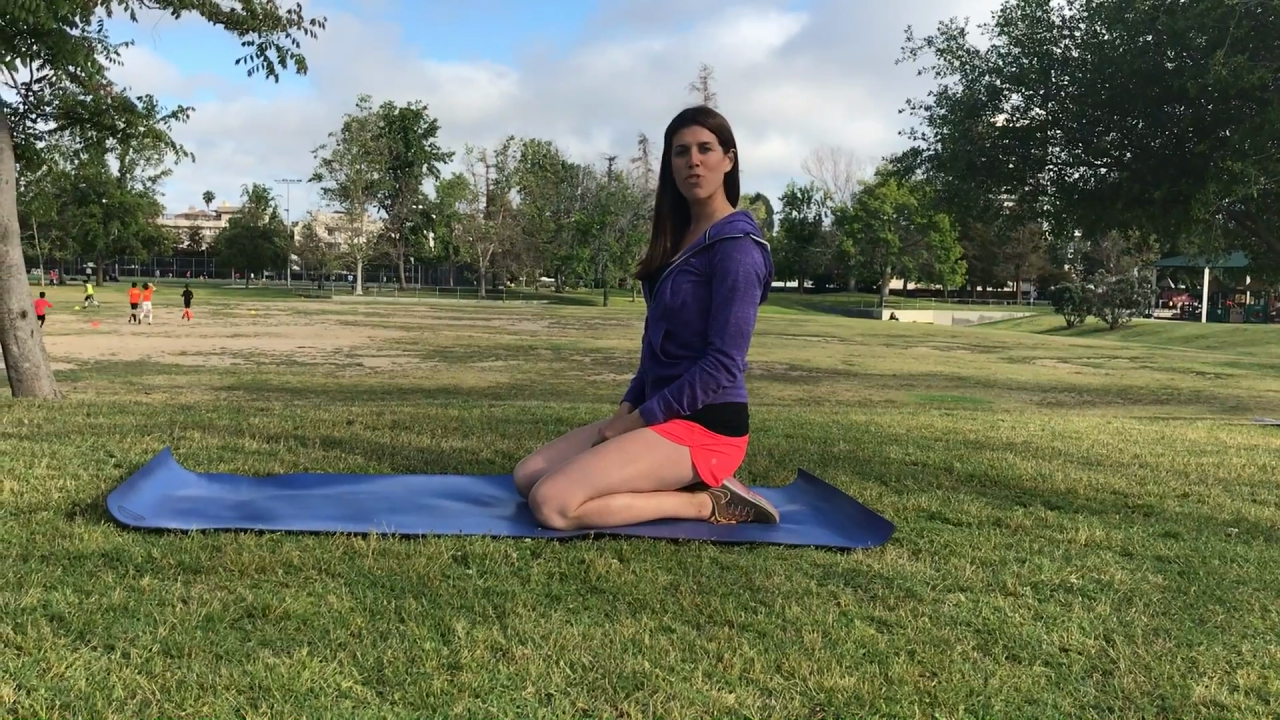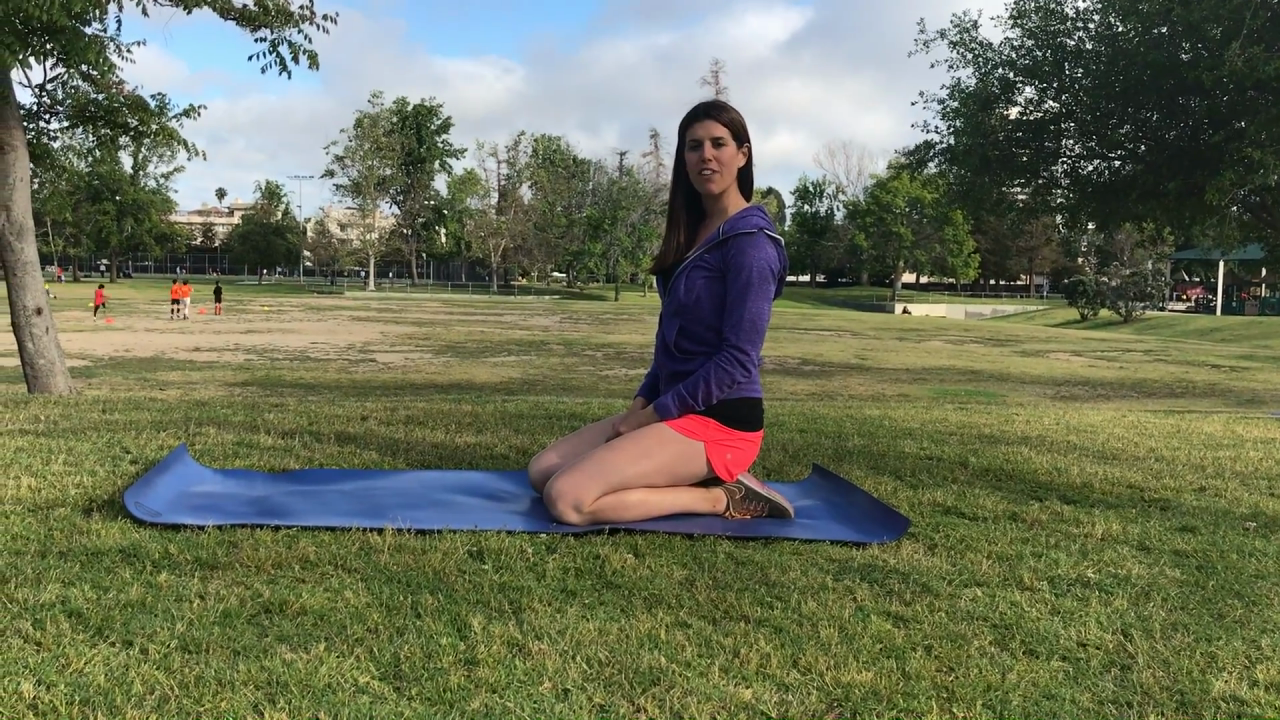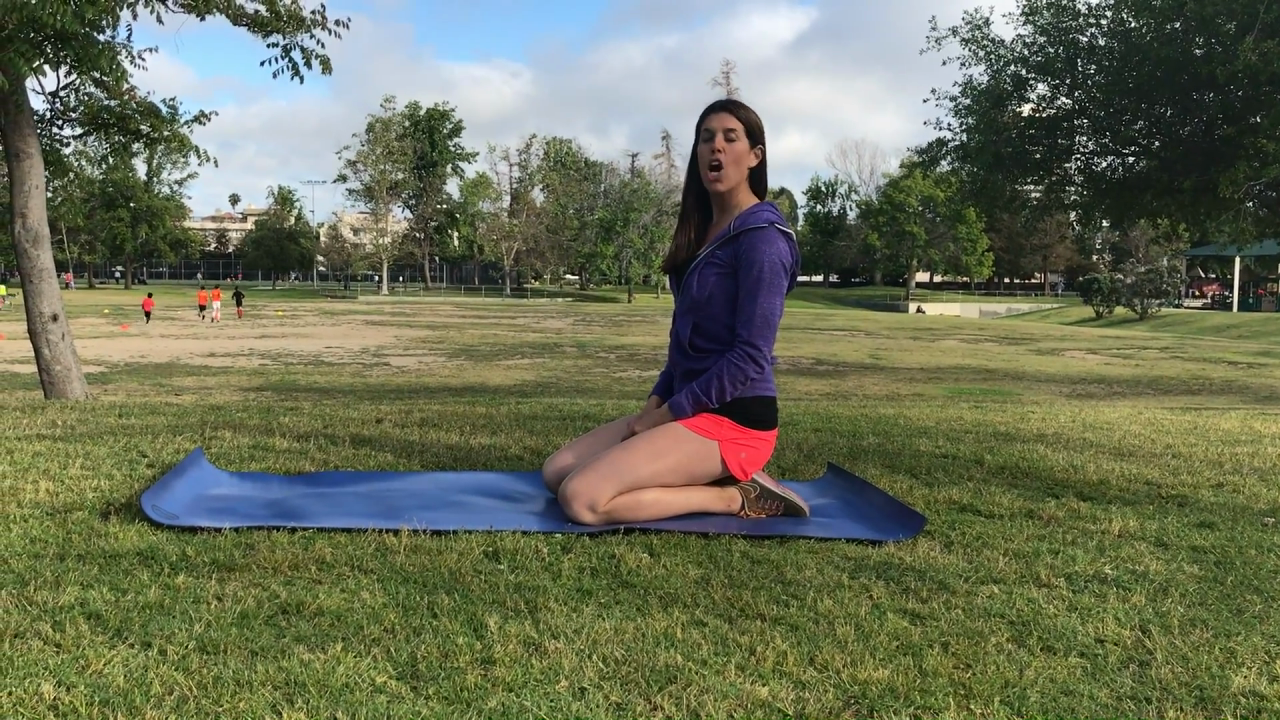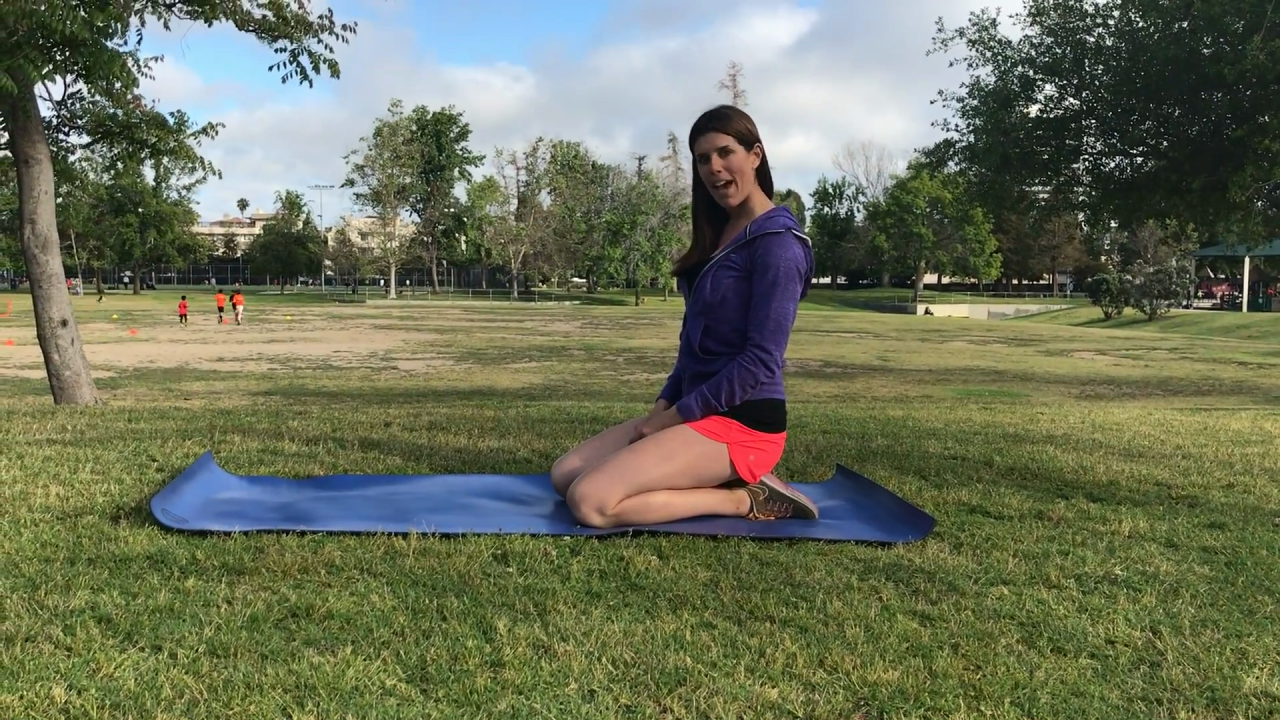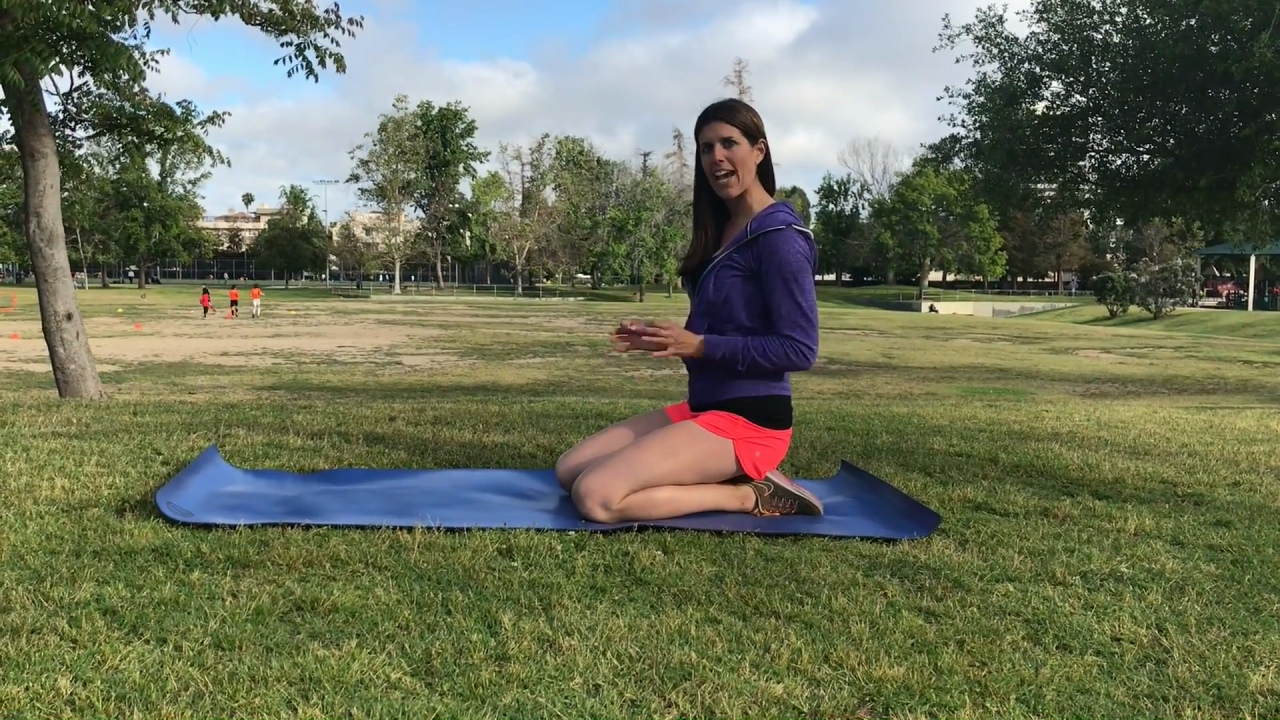
dt=1s
person 1, frame 1
left shoulder: (736, 246)
right shoulder: (678, 237)
left elbow: (723, 364)
left wrist: (637, 419)
right wrist: (627, 407)
left hip: (704, 424)
right hip: (661, 411)
left knee: (552, 502)
right knee: (528, 475)
left ankle: (706, 502)
right ankle: (690, 484)
person 1, frame 2
left shoulder: (750, 242)
right shoulder: (692, 231)
left elbow: (738, 360)
left wrist: (651, 415)
right wrist: (641, 402)
left hip: (719, 419)
right hip: (676, 406)
left knee: (566, 498)
right knee: (542, 470)
left ankle: (721, 497)
right ankle: (706, 480)
person 1, frame 3
left shoulder: (761, 237)
right shoulder: (704, 230)
left elbow: (750, 356)
left wrist: (665, 414)
right wrist: (654, 402)
left hip: (733, 418)
right hip: (690, 405)
left knee: (581, 499)
right knee: (556, 471)
left ankle: (736, 496)
right ankle: (718, 480)
person 1, frame 4
left shoulder: (777, 242)
right shoulder: (717, 235)
left elbow: (761, 360)
left wrist: (674, 416)
right wrist: (662, 405)
left hip: (742, 422)
right hip: (699, 409)
left knee: (590, 500)
right knee: (564, 473)
left ankle: (744, 498)
right ankle: (728, 483)
person 1, frame 5
left shoulder: (779, 237)
right shoulder: (721, 230)
left elbow: (798, 348)
left wrist: (698, 345)
right wrist: (660, 339)
left hip: (750, 420)
right hip: (703, 406)
left knee: (595, 496)
right knee: (569, 469)
left ankle: (750, 495)
right ankle: (733, 480)
